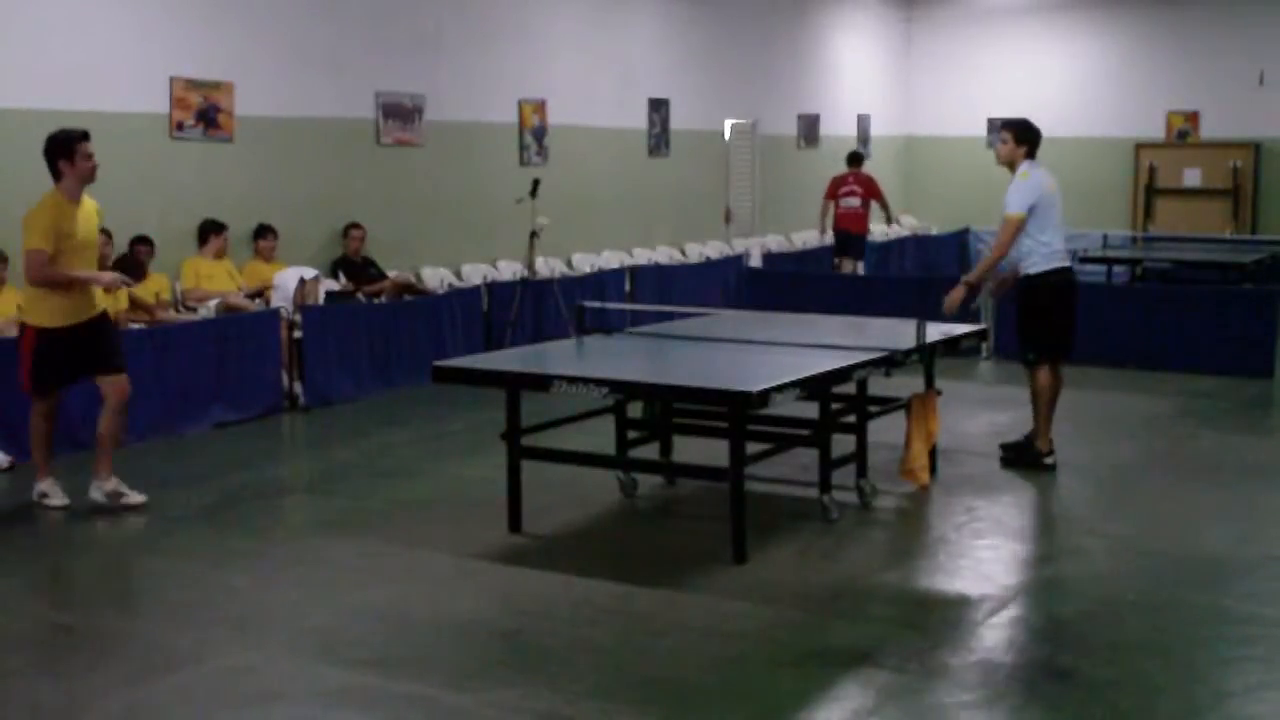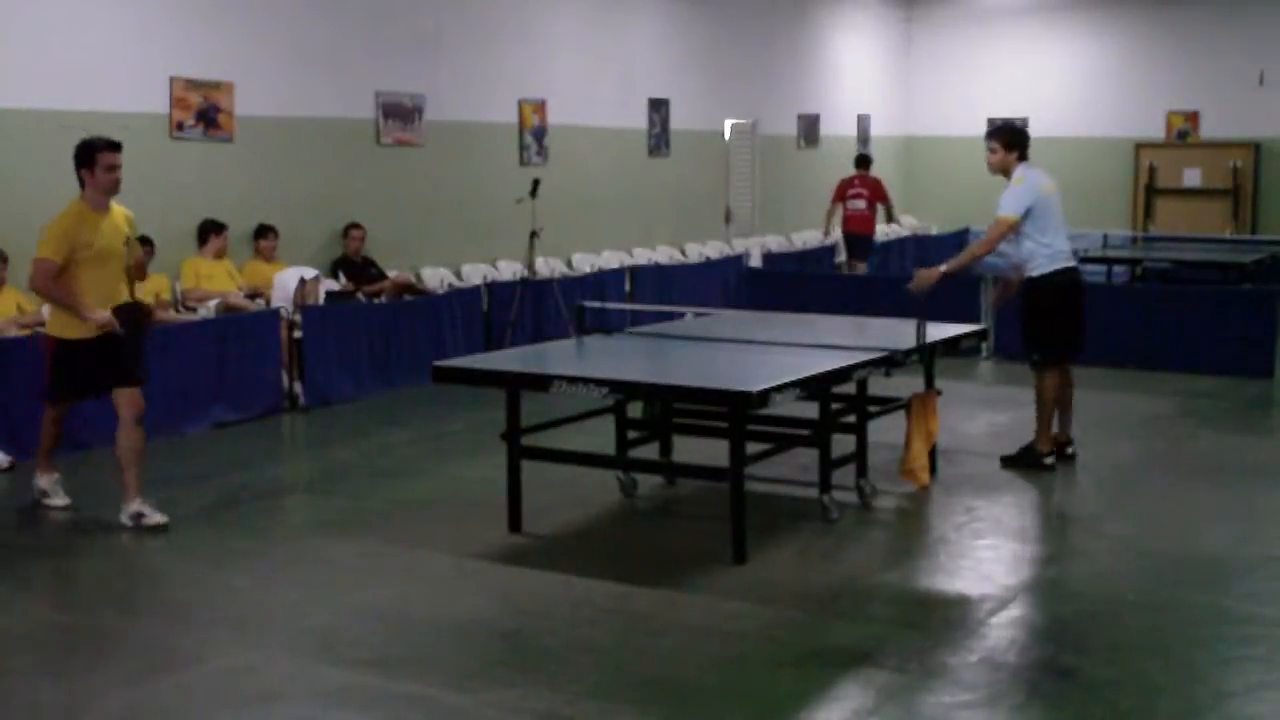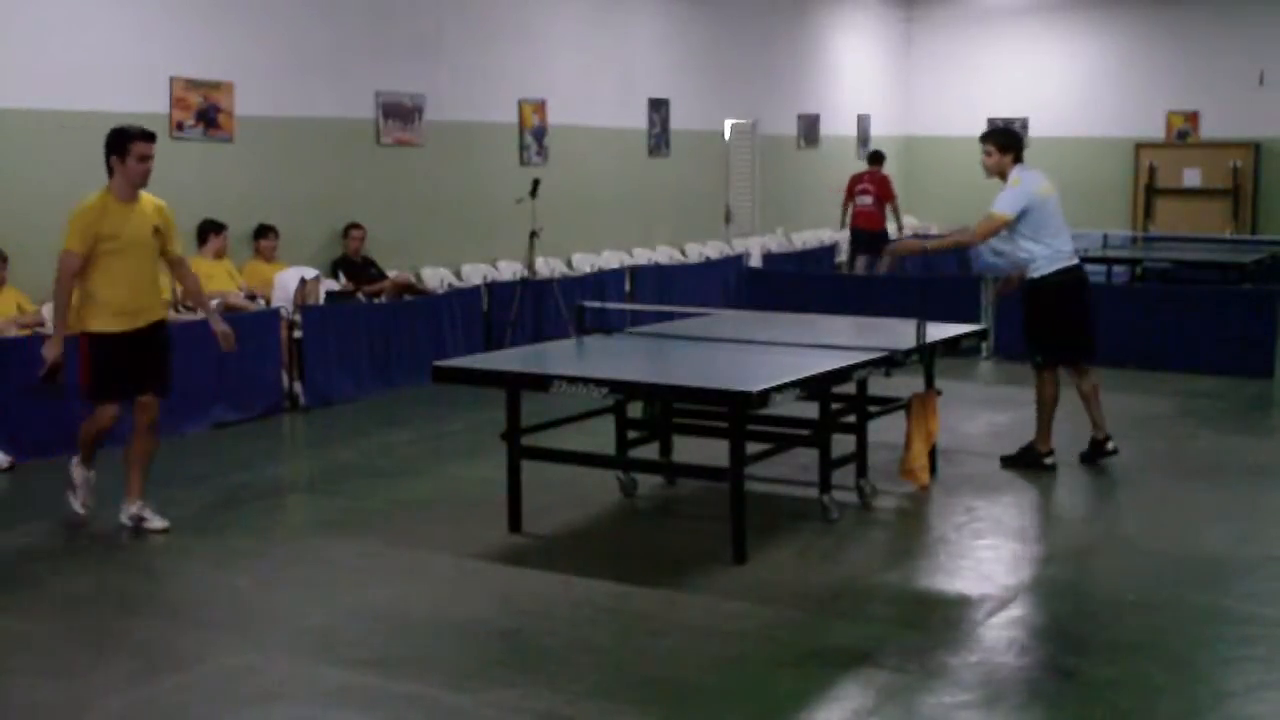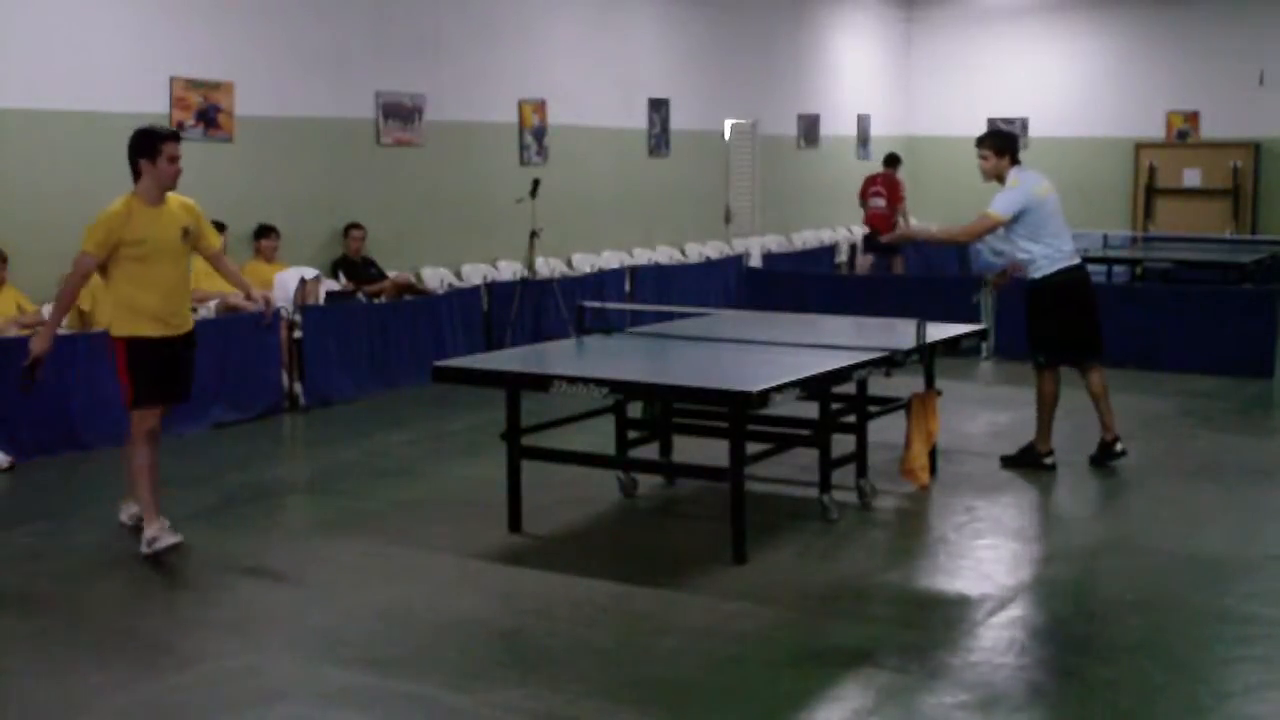
dt=0.2s
person 1, frame 1
left shoulder: (91, 207)
right shoulder: (44, 214)
right elbow: (36, 273)
right wrist: (93, 278)
left hip: (90, 317)
right hip: (47, 324)
left knee: (119, 392)
right knee: (46, 402)
left ankle: (104, 482)
right ankle: (44, 481)
person 1, frame 2
left shoulder: (125, 219)
right shoulder: (65, 223)
right elbow: (40, 282)
right wrist: (86, 313)
left hip: (116, 331)
right hip: (71, 335)
left knee: (133, 410)
right knee: (58, 410)
left ankle: (132, 503)
right ankle: (44, 475)
person 1, frame 3
left shoulder: (157, 210)
right shoulder: (89, 214)
left elbow: (179, 266)
right elbow: (66, 277)
left wrist: (212, 316)
right wrist: (57, 337)
left hip: (150, 327)
right hip: (103, 332)
left knee: (148, 414)
right knee: (107, 415)
left ankle: (134, 503)
right ankle: (83, 465)
person 1, frame 4
left shoulder: (187, 210)
right shoulder: (116, 218)
left elbow: (217, 257)
right elbow: (77, 275)
left wrist: (250, 290)
right wrist: (48, 330)
left hip: (178, 332)
right hip: (135, 336)
left knee: (154, 424)
right knee: (146, 425)
left ankle: (135, 504)
right ankle: (151, 526)
person 2, frame 1
left shoulder: (1024, 184)
right shoulder: (1039, 177)
left elbow: (1003, 244)
left wrist: (966, 284)
right wrist: (1013, 275)
left hip: (1042, 280)
right hip: (1058, 275)
left knee: (1039, 363)
right knee: (1051, 362)
left ankle: (1042, 448)
right ankle: (1039, 436)
person 2, frame 2
left shoulder: (1020, 187)
right shoulder: (1037, 178)
left elbow: (988, 243)
left wrist: (940, 270)
right wrist: (1021, 275)
left hip: (1047, 282)
right hip: (1064, 274)
left knee: (1046, 365)
right knee: (1059, 364)
left ankle: (1043, 449)
right ankle: (1062, 439)
person 2, frame 3
left shoulder: (1017, 190)
right shoulder: (1034, 179)
left elbow: (976, 236)
left wrist: (922, 245)
right wrist: (1020, 272)
left hip: (1050, 283)
right hip: (1069, 275)
left knee: (1046, 366)
right knee: (1078, 362)
left ankle: (1042, 449)
right ankle: (1101, 436)
person 2, frame 4
left shoulder: (1015, 192)
right shoulder: (1032, 180)
left elbow: (969, 234)
left wrist: (914, 234)
right wrist: (1014, 265)
left hip: (1052, 284)
right hip: (1072, 275)
left knee: (1047, 366)
right knee: (1087, 361)
left ankle: (1042, 449)
right ankle: (1110, 438)
